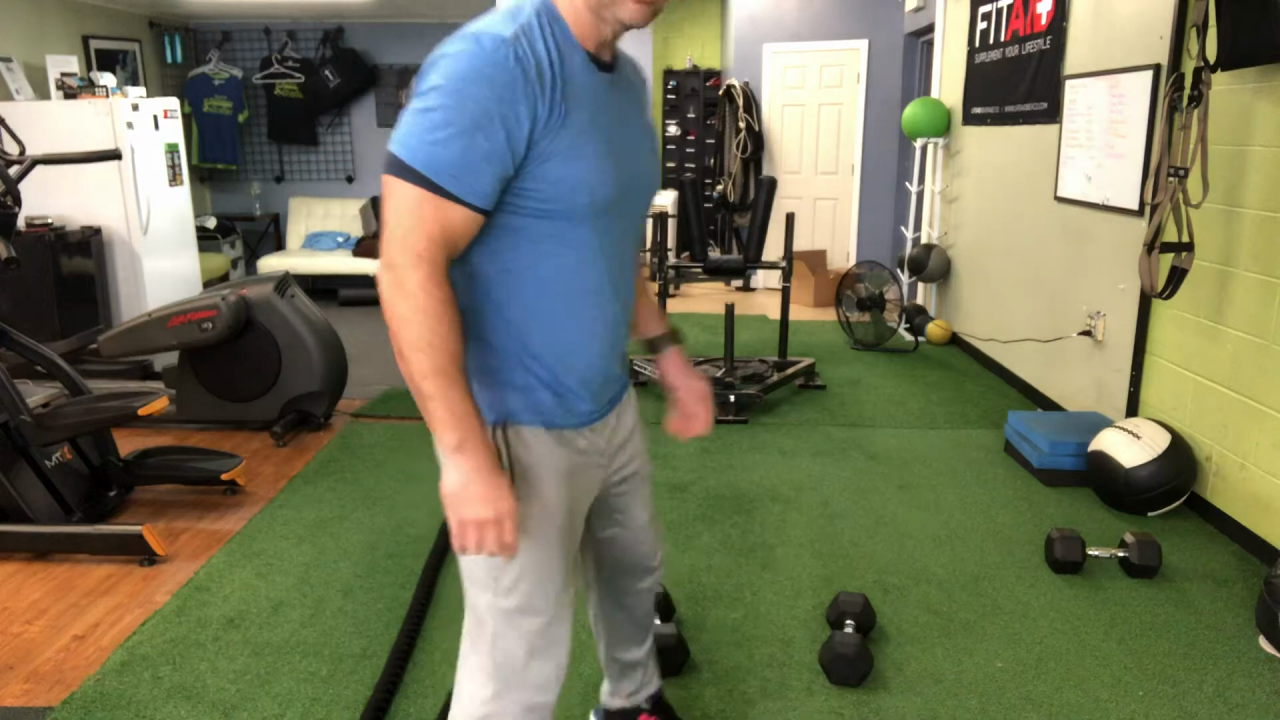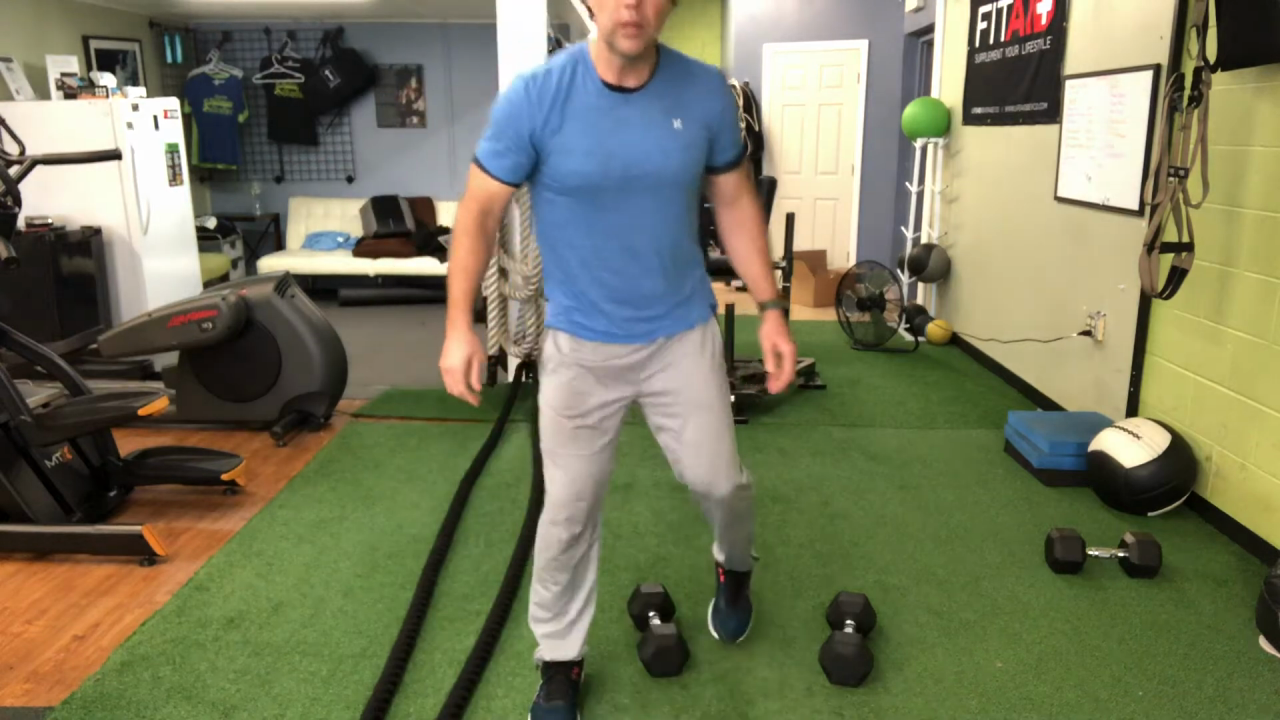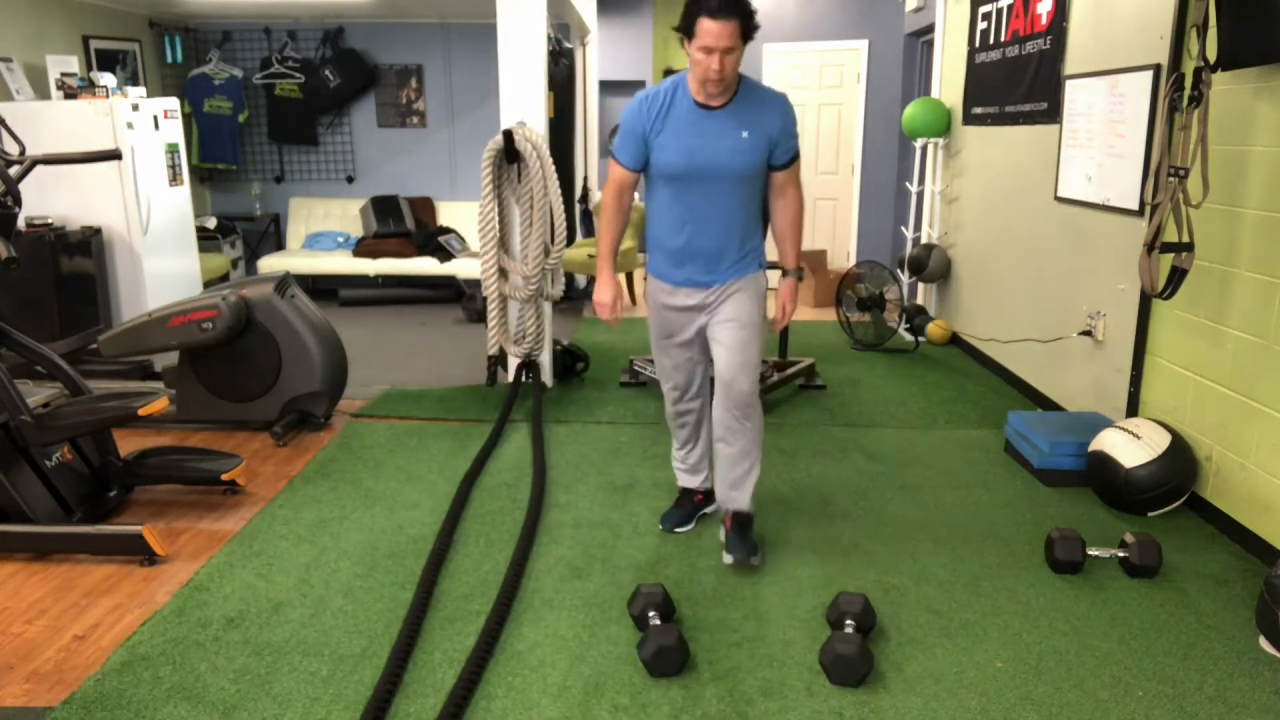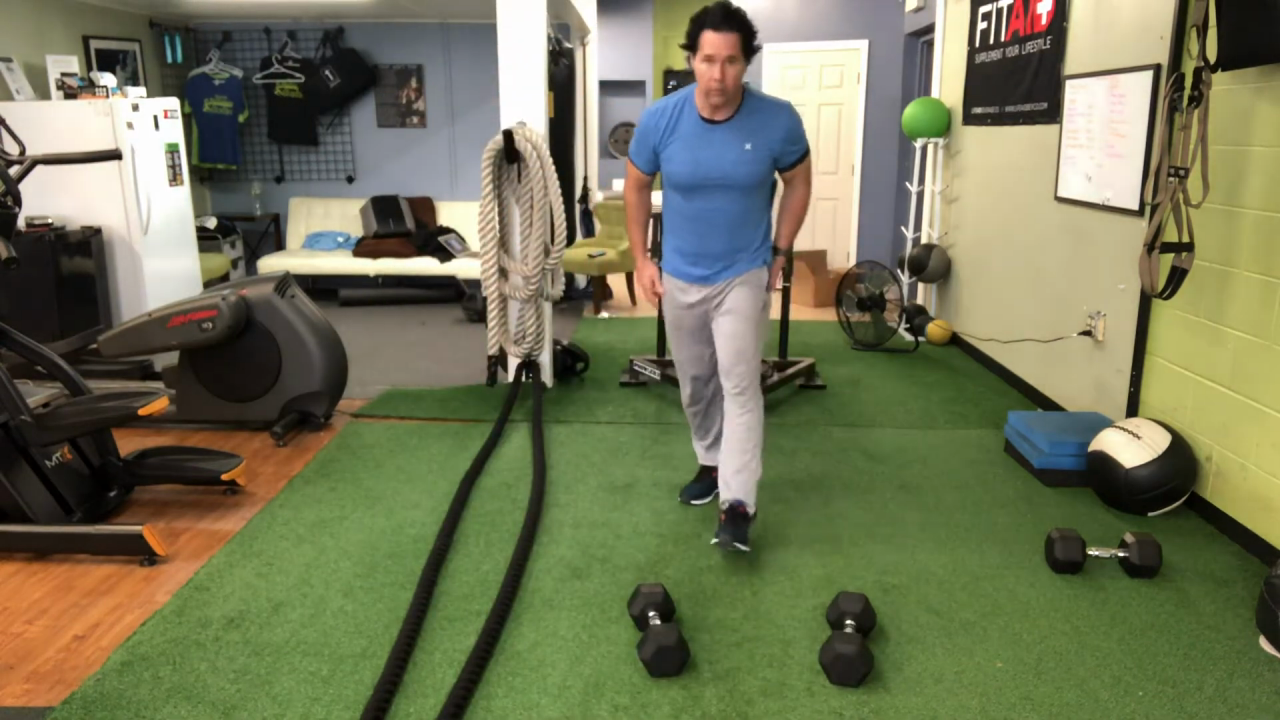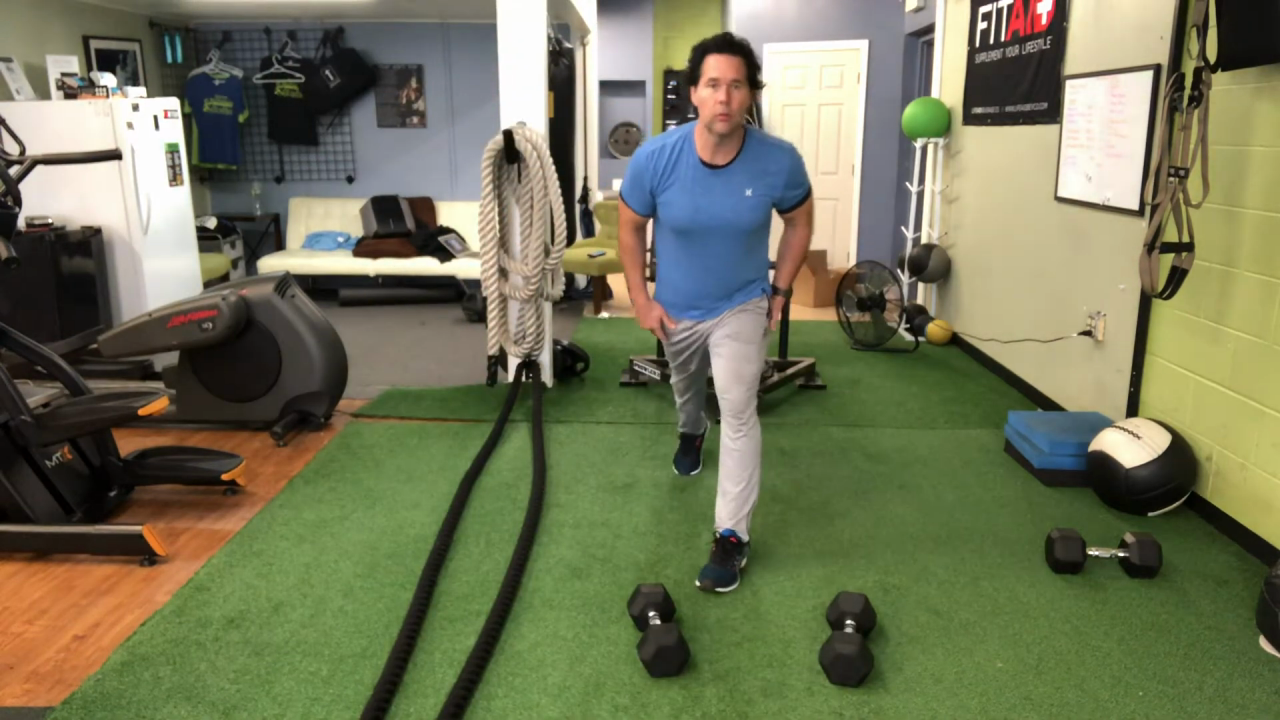
dt=1s
person 1, frame 1
left shoulder: (625, 79)
right shoulder: (492, 67)
right elbow: (411, 267)
left wrist: (665, 348)
right wrist: (463, 451)
left hip: (610, 407)
right hip: (517, 428)
left knee: (633, 571)
right knee: (521, 657)
person 1, frame 2
left shoulder: (705, 93)
right shoulder: (534, 97)
left elbow: (734, 202)
right elbow: (481, 211)
left wrist: (770, 309)
right wrist: (459, 325)
left hip: (684, 335)
right hip: (579, 344)
left knee: (718, 483)
right knee: (569, 506)
left ankle: (734, 569)
right ankle: (560, 657)
person 1, frame 3
left shoulder: (772, 111)
right shoulder: (648, 109)
left elbow: (785, 193)
right elbow: (618, 191)
left wrist: (791, 272)
right wrist: (605, 272)
left hip: (739, 282)
right hip: (668, 284)
left knee: (737, 390)
right knee: (682, 394)
left ankle: (739, 508)
right ankle: (695, 487)
person 1, frame 4
left shoulder: (778, 120)
right shoulder: (659, 119)
left elbow: (798, 183)
right elbow: (637, 187)
left wrist: (778, 251)
right wrist: (641, 258)
left hip: (745, 276)
right hip: (680, 278)
left knee: (740, 382)
right knee: (695, 381)
left ankle: (738, 506)
right ankle: (711, 463)
person 1, frame 5
left shoulder: (779, 161)
right shoulder: (654, 158)
left elbow: (798, 224)
right elbow: (631, 228)
left wrist: (780, 291)
right wrist: (641, 298)
left hip: (742, 306)
right hip: (676, 308)
left knee: (738, 409)
right knee: (686, 386)
left ankle: (731, 537)
right ankle: (691, 433)
